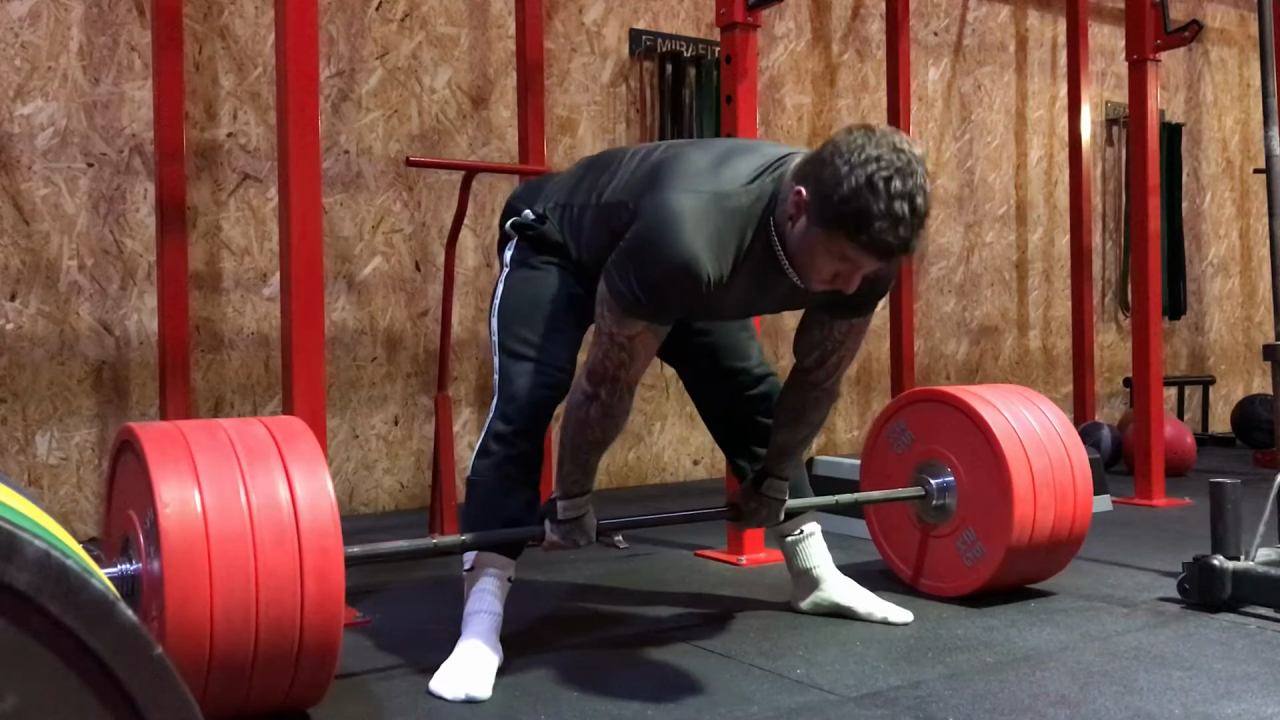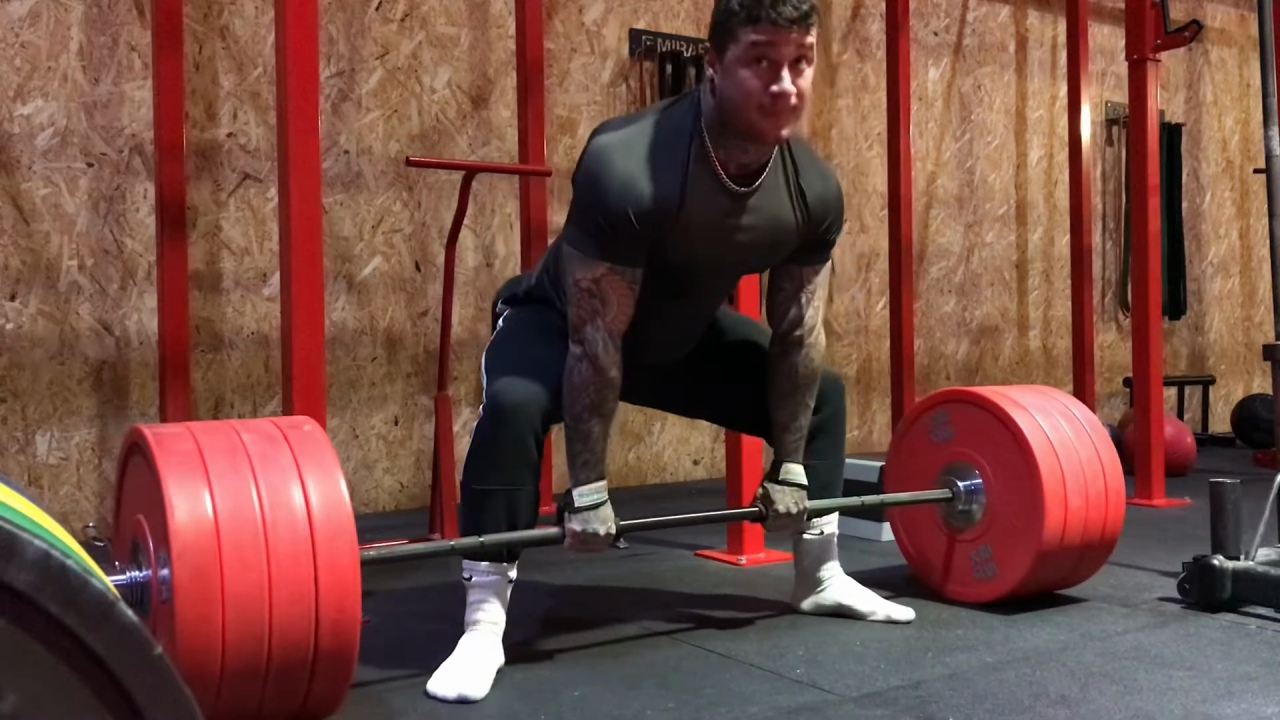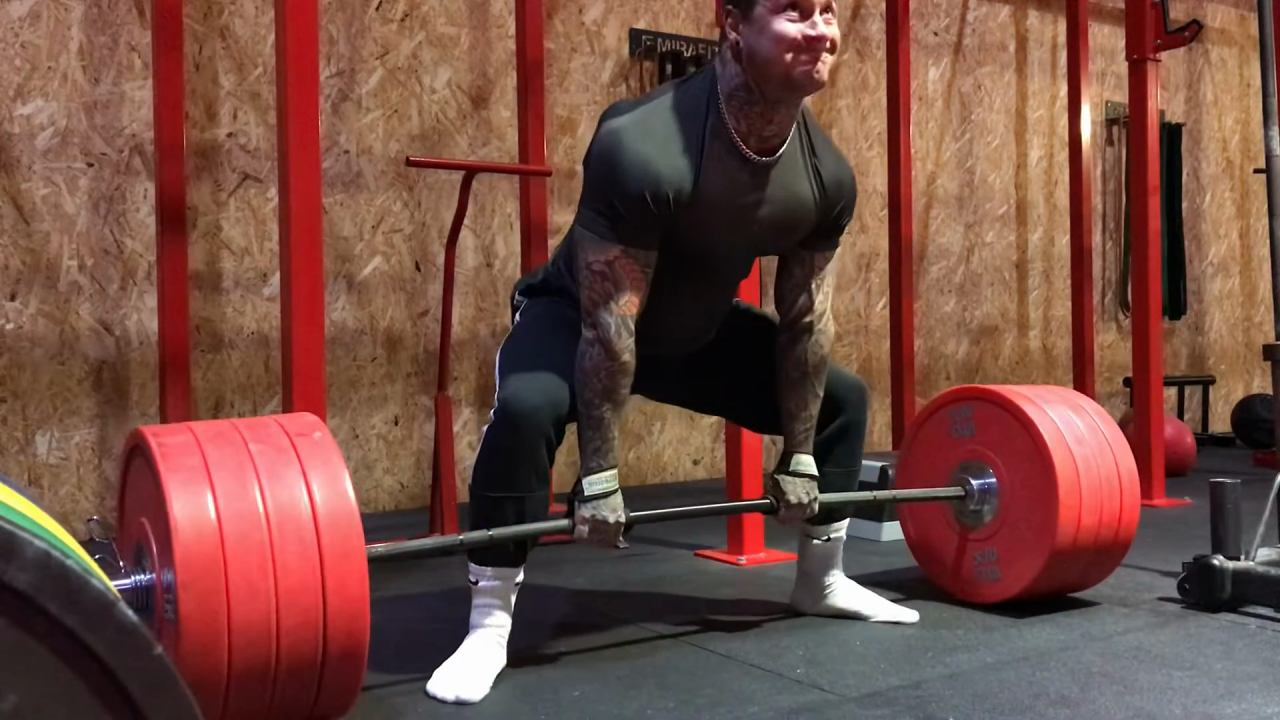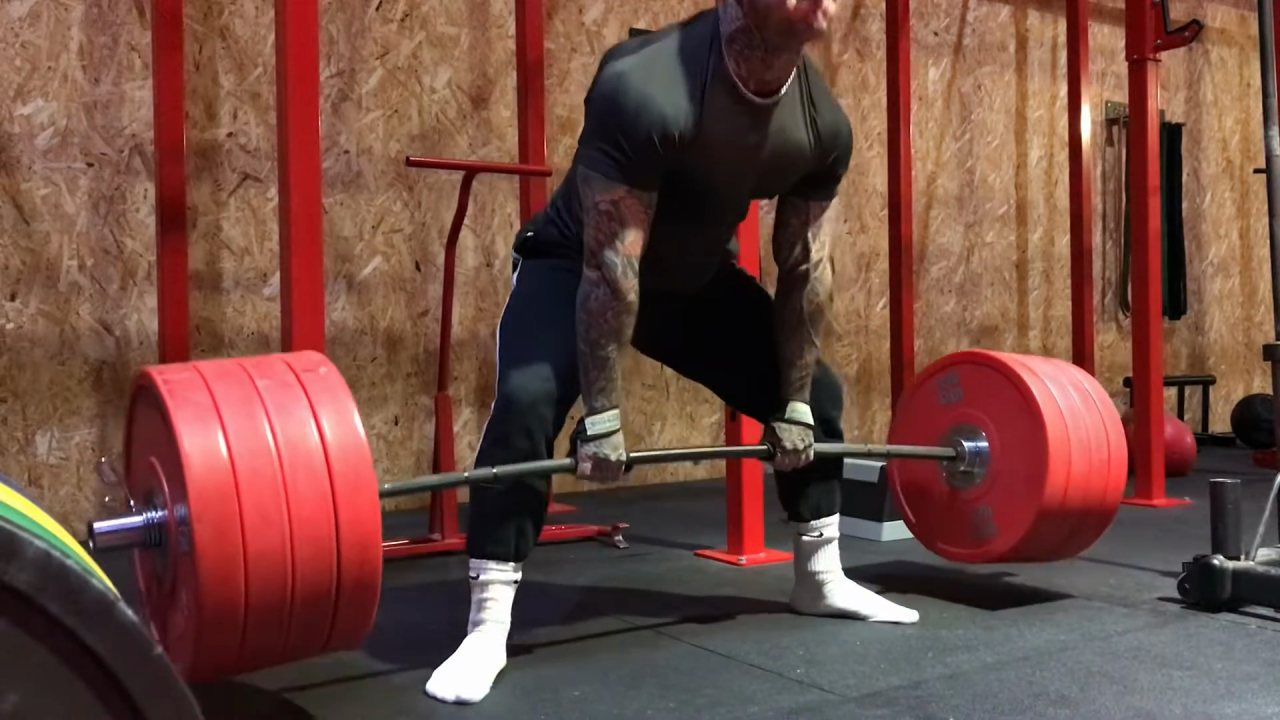
dt=1s
person 1, frame 1
left shoulder: (861, 253)
right shoulder: (688, 233)
left elbow: (816, 377)
right elbow: (608, 385)
left wrist: (774, 481)
right wrist: (572, 503)
right hip: (557, 246)
left knee: (756, 394)
right knee: (527, 402)
left ankle: (816, 577)
right ankle: (481, 623)
person 1, frame 2
left shoulder: (813, 191)
right shoulder: (626, 167)
left elbow: (797, 335)
right elbow: (595, 341)
left wrist: (789, 467)
right wrist: (588, 490)
left hip: (683, 334)
right hip: (559, 321)
left knee: (819, 393)
right knee: (515, 403)
left ankle: (819, 578)
right ankle: (484, 620)
person 1, frame 3
left shoulder: (827, 174)
right shoulder: (643, 147)
left elbow: (806, 320)
right elbow: (609, 325)
left wrist: (799, 459)
right wrist: (599, 480)
left hip: (699, 325)
right hip: (577, 312)
left knee: (841, 396)
right knee: (528, 407)
left ankle: (822, 581)
right ankle: (489, 625)
person 1, frame 4
left shoulder: (822, 122)
right shoulder: (647, 88)
left elbow: (805, 270)
right elbow: (610, 266)
left wrist: (793, 407)
right wrist: (602, 421)
left hip: (697, 274)
right hip: (573, 262)
left knee: (815, 393)
right knee: (527, 401)
left ankle: (822, 579)
right ankle: (488, 626)
